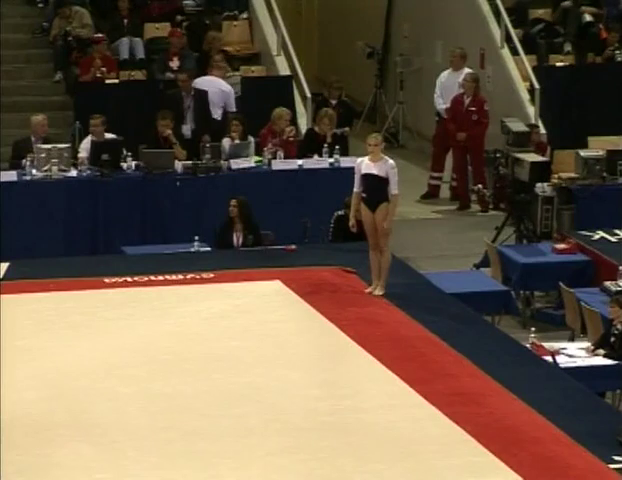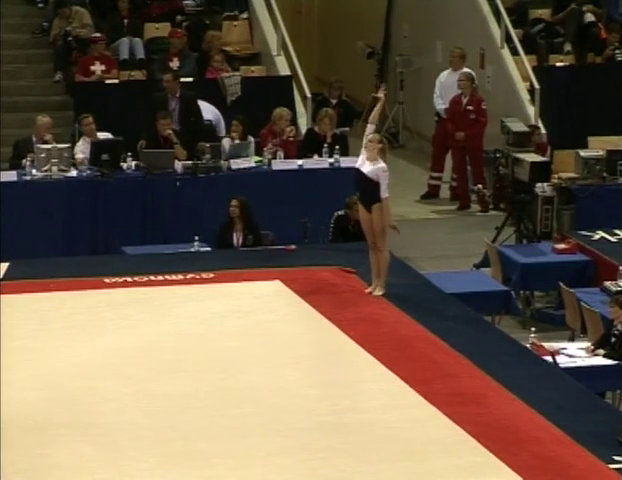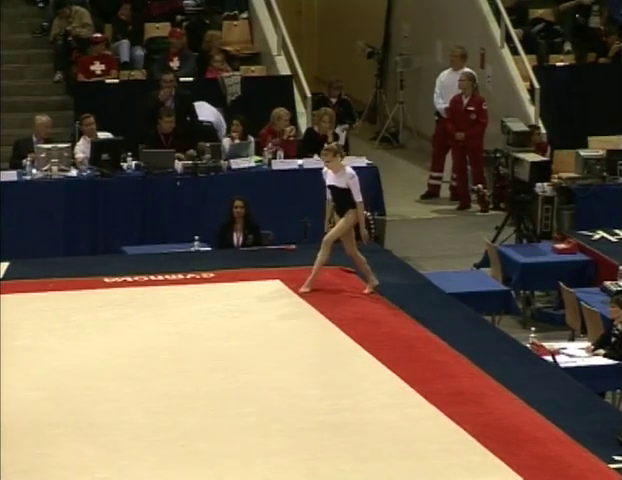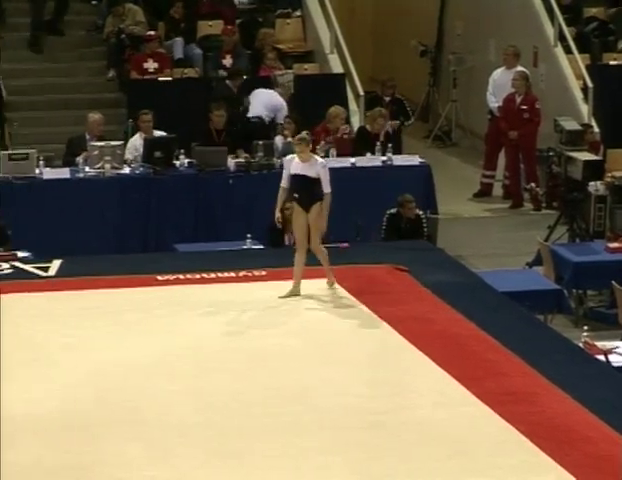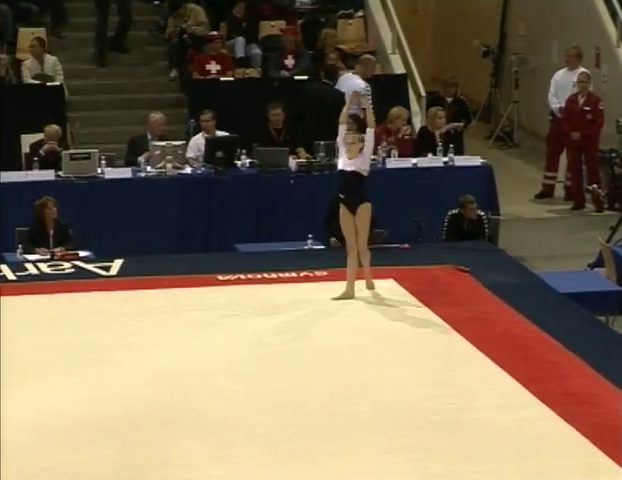
dt=1s
person 1, frame 1
left shoulder: (389, 164)
right shoulder: (360, 163)
left elbow: (394, 193)
right elbow: (357, 190)
left wrist: (390, 219)
right wrist: (352, 215)
left hip: (381, 205)
right hip: (366, 205)
left knee: (383, 246)
right knee: (372, 246)
left ankle: (382, 284)
right ankle: (374, 282)
person 1, frame 2
left shoulder: (381, 168)
right shoulder: (363, 155)
left elbow: (384, 195)
right elbow: (371, 124)
left wrist: (389, 219)
right wrist: (380, 102)
left hip: (376, 206)
right hip: (363, 204)
left knee: (380, 246)
right knee: (371, 245)
left ankle: (381, 284)
right ankle: (374, 282)
person 1, frame 3
left shoulder: (349, 174)
right shoulder: (326, 172)
left elbow: (358, 201)
left wrist: (363, 227)
right wrist: (327, 223)
left hip: (350, 213)
right hip: (338, 213)
left knee: (327, 241)
right knee: (351, 251)
left ankle: (310, 282)
right ankle: (371, 280)
person 1, frame 4
left shoulder: (320, 164)
right shoulder: (289, 161)
left elbow: (327, 192)
right elbow: (284, 186)
left wrist: (324, 217)
right wrist: (278, 209)
left hip: (315, 205)
right hip: (298, 205)
left knee: (315, 245)
right knee: (300, 245)
left ankle: (328, 273)
right ankle: (296, 286)
person 1, frame 5
left shoulder: (364, 157)
right shoulder: (342, 154)
left elbow: (370, 127)
right elbow: (342, 125)
left wrist: (365, 104)
right wrist: (349, 103)
left hip: (361, 205)
right hip: (345, 206)
left knee: (361, 246)
right knee: (350, 247)
left ankle: (368, 277)
right ankle: (349, 288)
person 2, frame 1
right shoulder: (444, 75)
right elbow: (437, 95)
right wrist: (444, 108)
right hip: (443, 117)
right knee: (438, 152)
left ankle: (456, 189)
right ankle: (433, 188)
person 2, frame 2
right shoulder: (443, 75)
right elbow: (436, 95)
right wrist: (443, 109)
right hip: (442, 117)
right knee: (437, 153)
right ankle: (433, 188)
person 2, frame 3
right shoulder: (444, 75)
right elbow: (437, 94)
right wrist: (443, 108)
right hip: (443, 117)
right knee: (437, 152)
right ankle: (433, 188)
person 2, frame 4
left shoulder: (522, 73)
right shoulder: (497, 73)
right elbow: (489, 93)
right wrist: (497, 107)
right hip: (496, 115)
right knee: (490, 151)
left ankle: (509, 187)
right ankle: (486, 186)
person 2, frame 5
right shoulder: (559, 74)
right elbow: (551, 94)
right wrist: (558, 108)
right hip: (557, 116)
right knee: (551, 152)
left ankle: (570, 188)
right ankle: (548, 187)
person 3, frame 1
left shoulder: (481, 101)
right shoulder: (456, 100)
left elbow: (484, 124)
right elbow: (450, 120)
left wrist: (468, 135)
right wrist: (455, 133)
left hip: (475, 142)
right hip: (457, 141)
left knee: (478, 170)
right knee: (460, 171)
left ankle: (483, 202)
right ankle: (464, 201)
person 3, frame 2
left shoulder: (478, 101)
right shoulder: (454, 100)
left elbow: (482, 123)
right elbow: (449, 120)
left wrist: (466, 134)
right wrist: (454, 133)
left hip: (473, 142)
right hip: (456, 141)
left knee: (477, 170)
right knee: (459, 171)
left ankle: (483, 202)
right ankle: (464, 201)
person 3, frame 3
left shoulder: (479, 101)
right shoulder: (455, 100)
left elbow: (483, 123)
right elbow: (449, 120)
left wrist: (466, 134)
right wrist: (454, 133)
left hip: (474, 142)
right hip: (456, 141)
left knee: (477, 170)
right knee: (459, 170)
left ankle: (483, 201)
right ankle: (464, 200)
person 3, frame 4
left shoulder: (532, 100)
right shoulder: (508, 99)
left elbow: (535, 122)
right elbow: (502, 118)
left wrist: (519, 133)
right wrist: (507, 132)
left hip: (527, 140)
right hip: (510, 140)
left knee: (530, 168)
right knee: (512, 169)
left ankle: (536, 200)
right ankle: (517, 199)
person 3, frame 5
left shoulder: (596, 100)
right shoulder: (571, 99)
left elbow: (599, 123)
right elbow: (564, 119)
left wrist: (582, 134)
right wrist: (570, 133)
left hip: (589, 141)
right hip: (572, 141)
left knee: (592, 170)
right knee: (574, 170)
left ankle: (598, 202)
right ankle: (578, 201)
